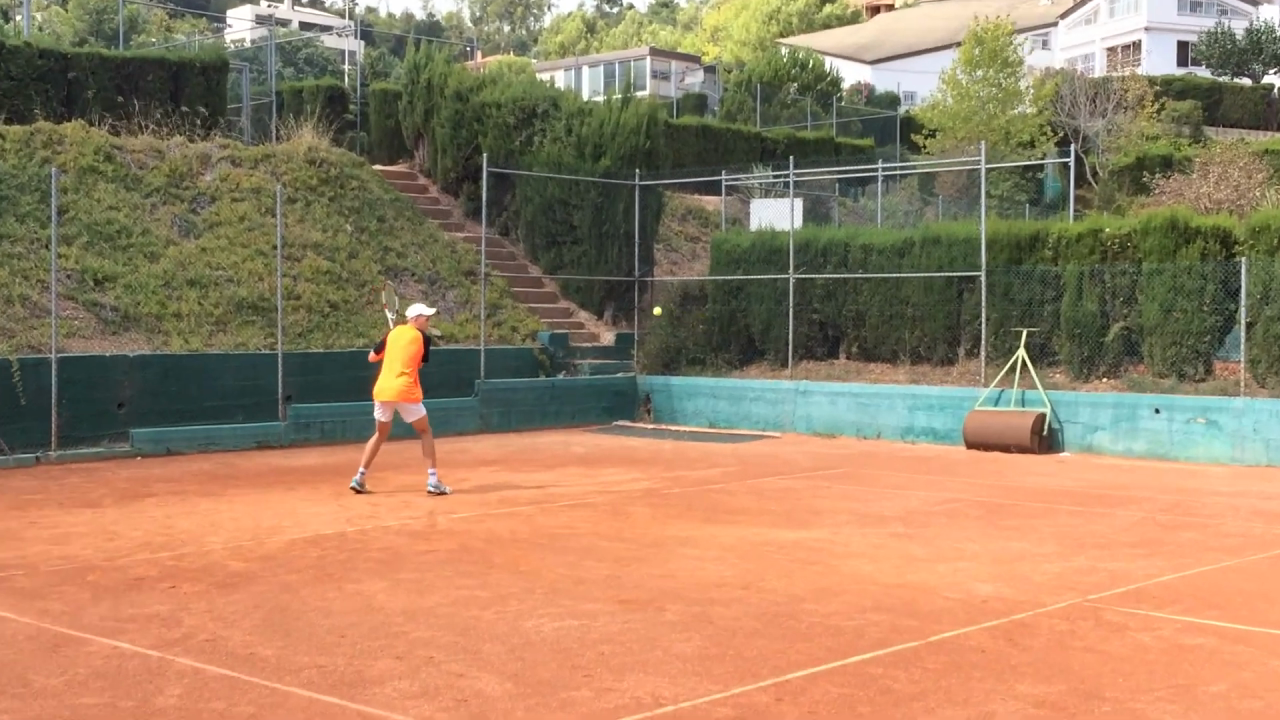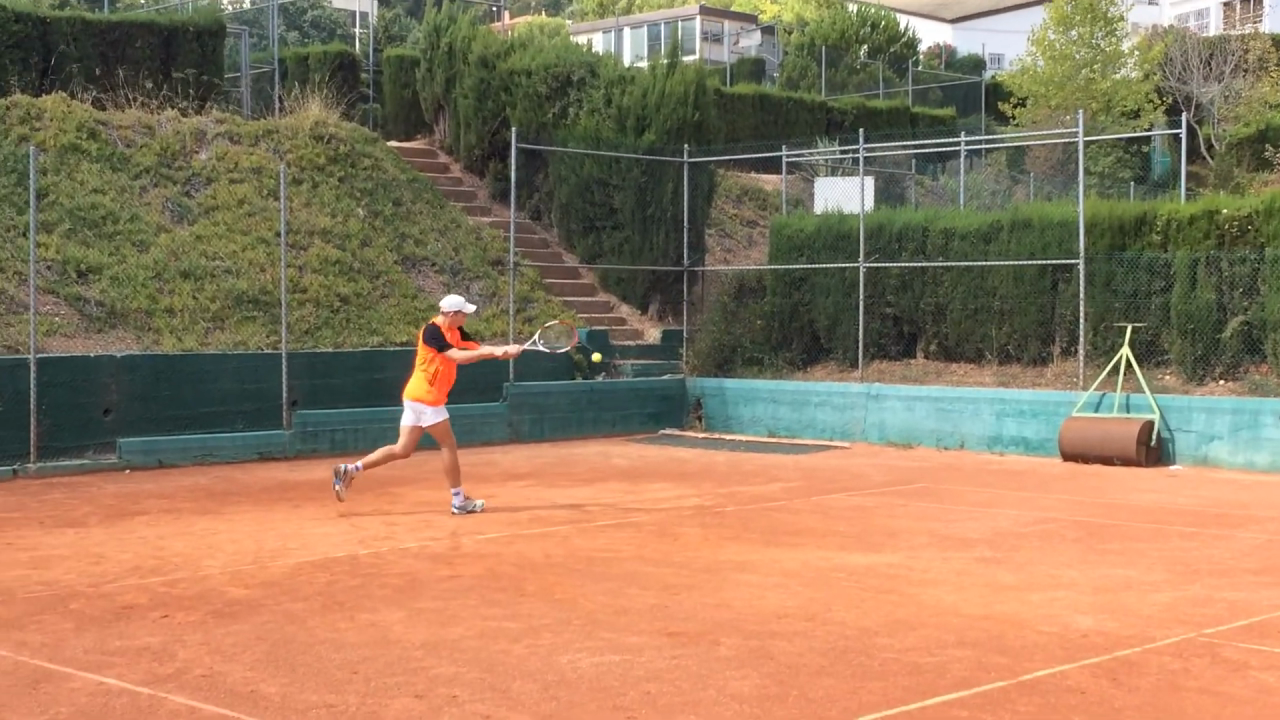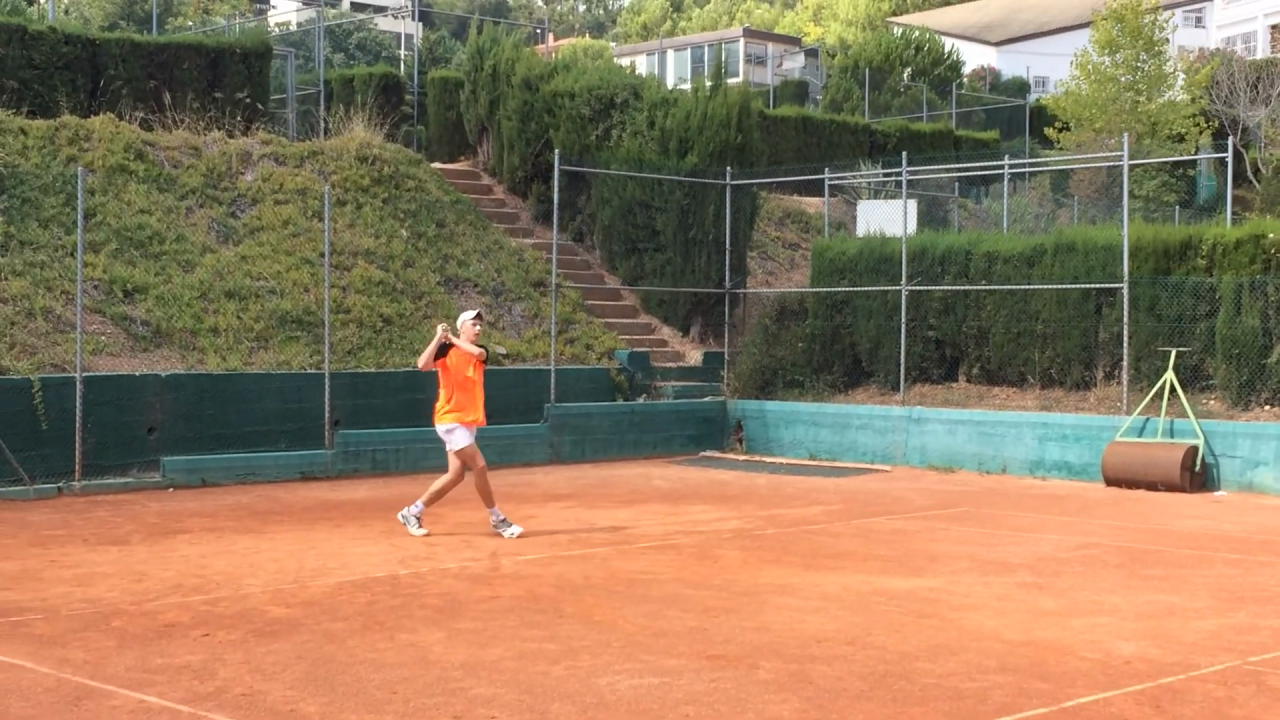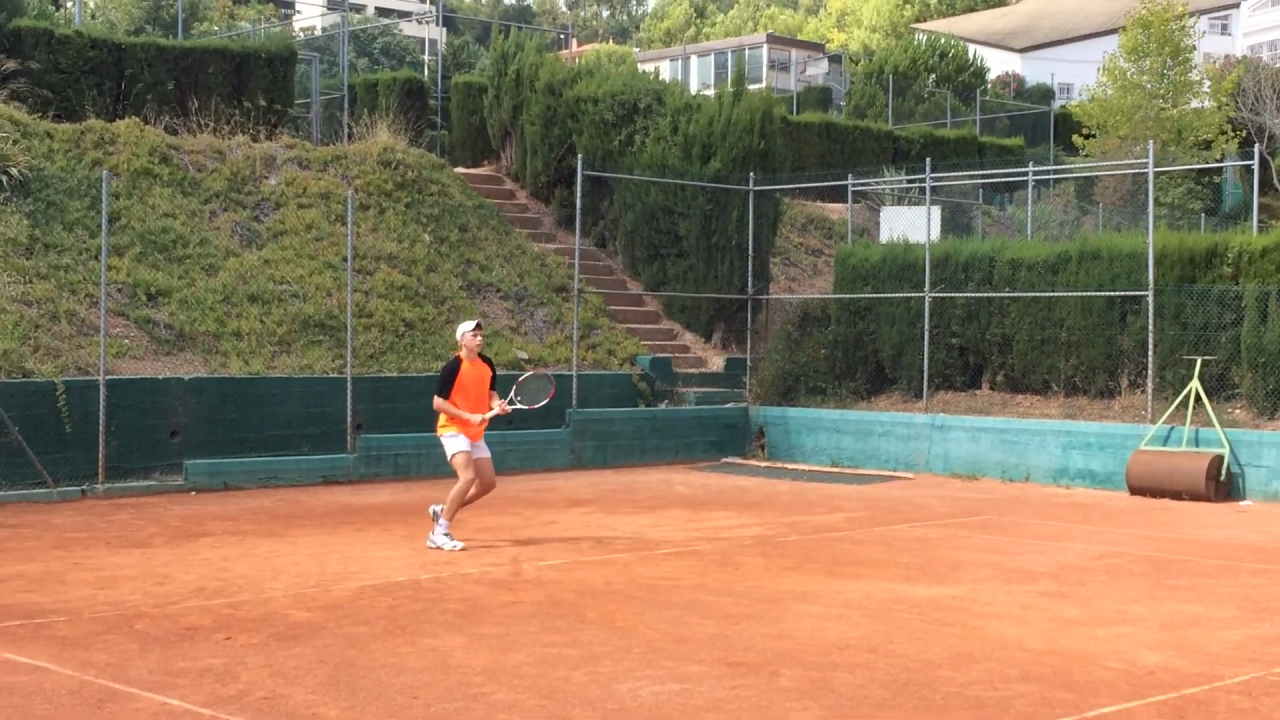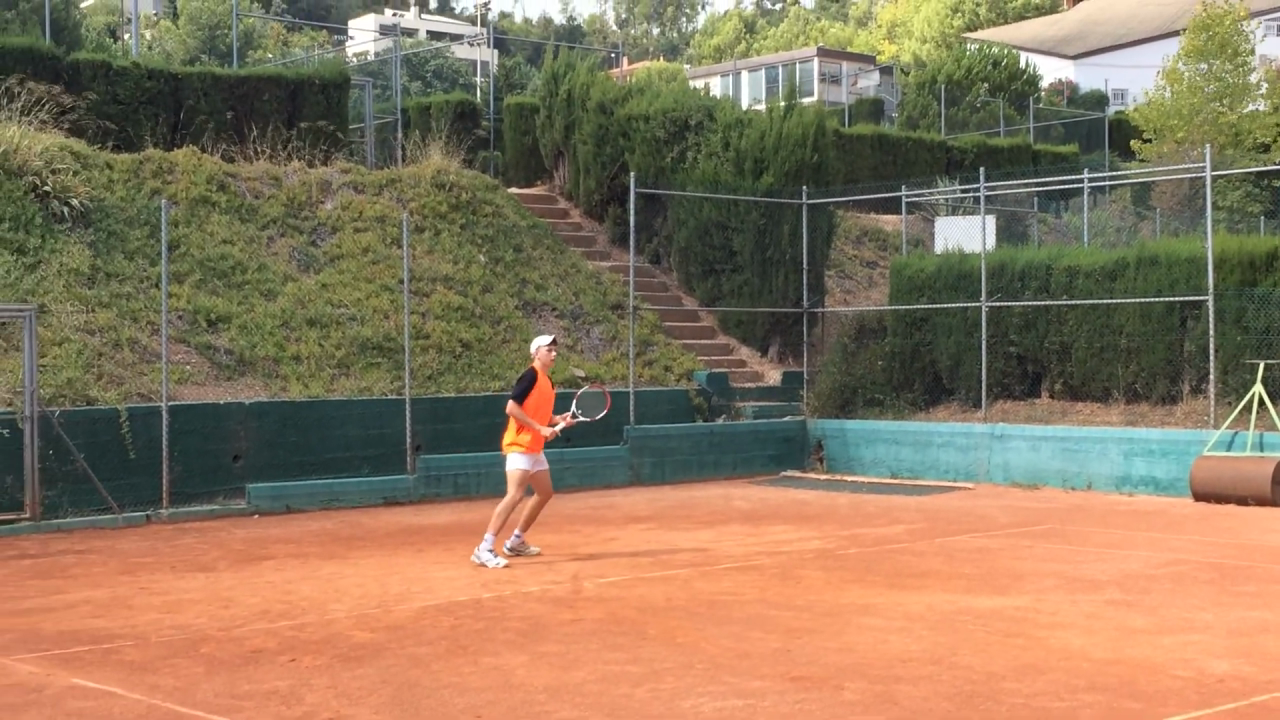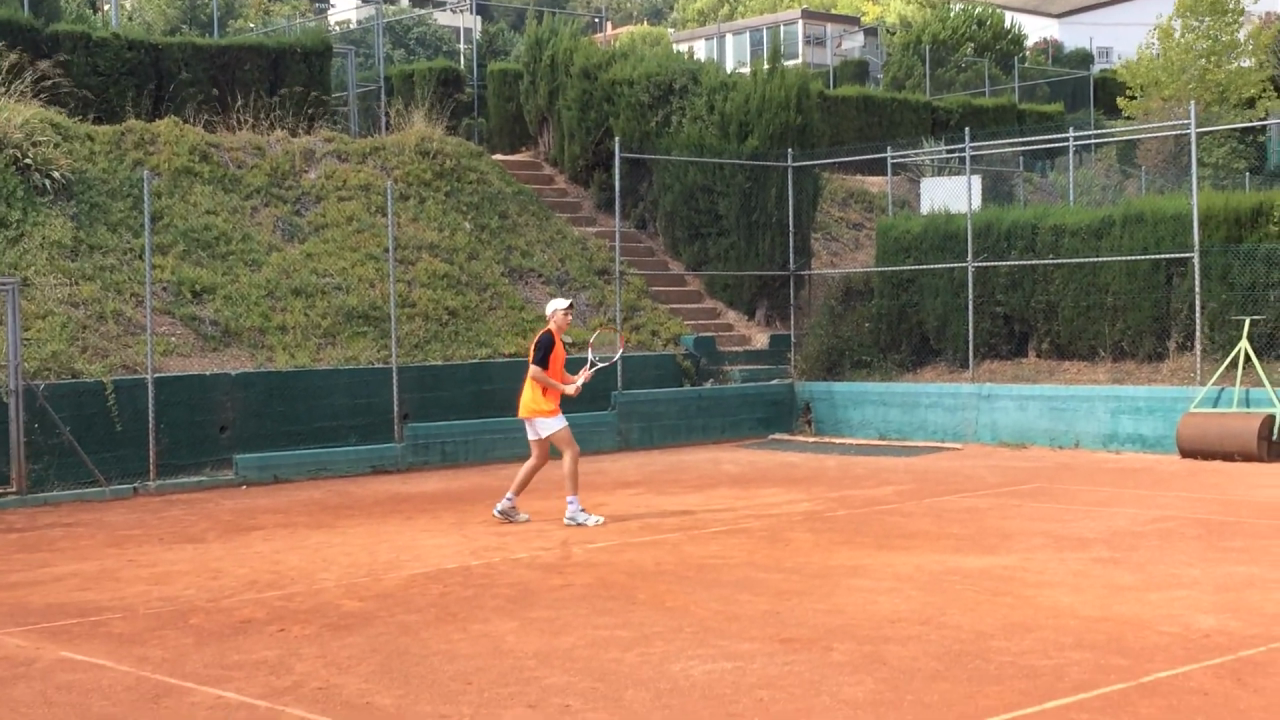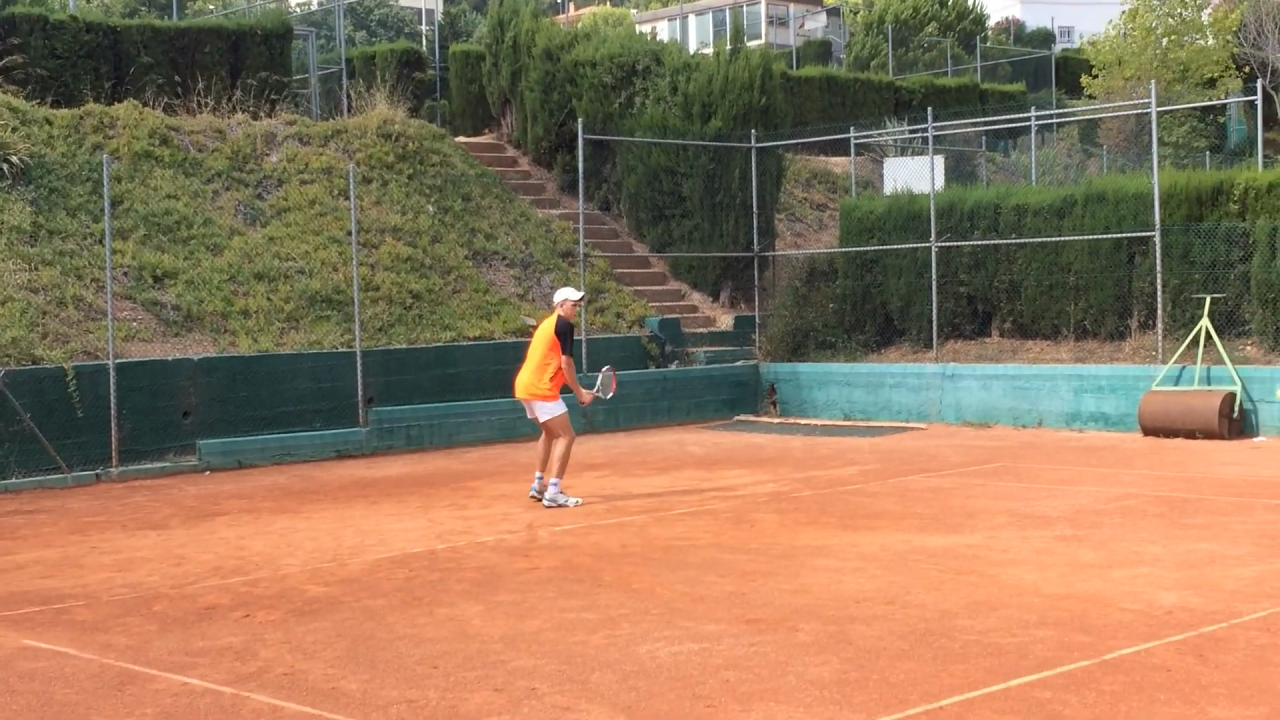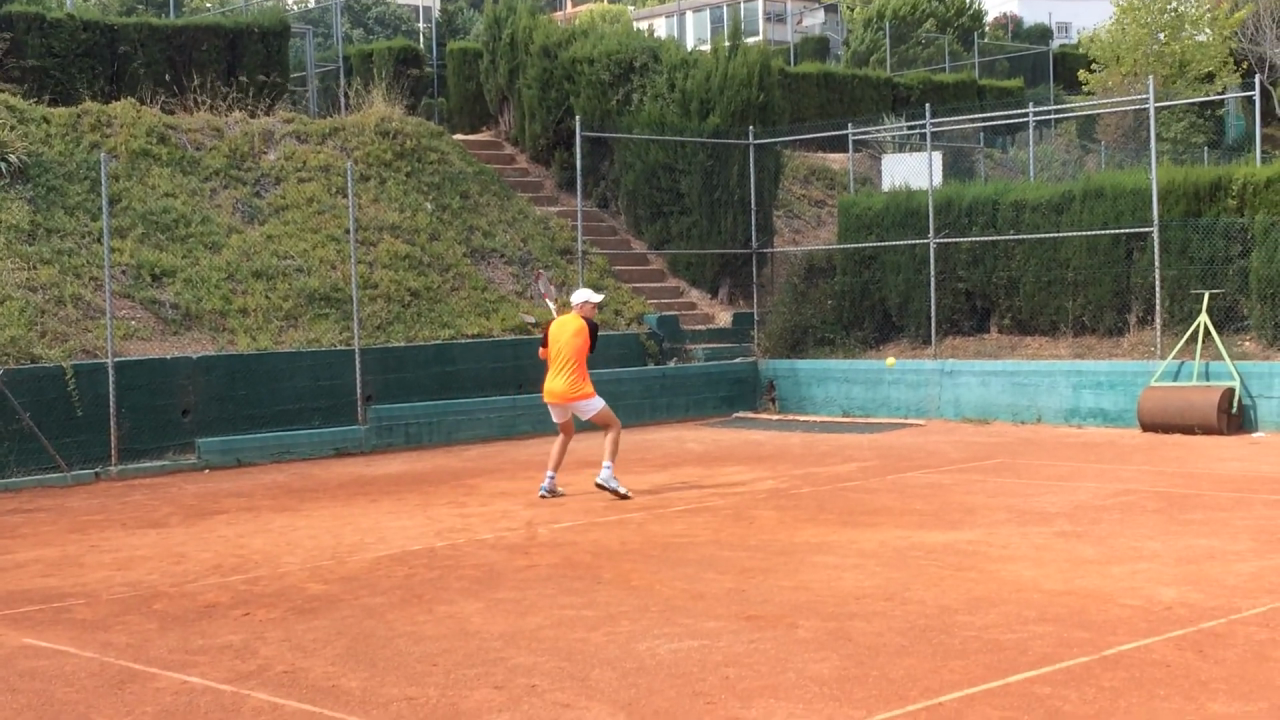
dt=0.4s
person 1, frame 1
left shoulder: (393, 332)
right shoulder: (424, 338)
left elbow: (372, 358)
left hip: (382, 391)
right hip: (406, 392)
left knee: (380, 435)
right knee: (425, 433)
left ankle: (359, 478)
right ankle: (433, 481)
person 1, frame 2
left shoulder: (454, 331)
right shoulder: (432, 330)
left elbow: (471, 347)
right elbow: (455, 356)
left wrist: (502, 350)
right wrist: (495, 352)
left hip: (417, 396)
right hip: (423, 396)
left knee: (402, 449)
right knee: (449, 446)
left ankle: (348, 470)
right ankle: (459, 500)
person 1, frame 3
left shoulder: (481, 351)
right shoulder: (445, 348)
left elbow: (479, 354)
right elbow: (423, 365)
left wrist: (454, 340)
right wrist: (438, 338)
left hip: (466, 422)
right hip: (450, 419)
left knee: (456, 474)
right knee: (479, 466)
left ankle: (411, 513)
right ankle: (498, 519)
person 1, frame 4
left shoulder: (488, 364)
right shoulder: (453, 367)
left elbow: (490, 394)
right elbow: (438, 403)
left wrist: (497, 405)
right wrist: (469, 417)
left hip: (475, 433)
right hip: (453, 429)
left knee: (488, 483)
right knee: (468, 477)
left ankle: (443, 510)
right ankle: (439, 533)
person 1, frame 5
left shoulder: (547, 380)
right shoulder: (529, 376)
right elbow: (511, 409)
left wrist: (558, 419)
right wrist: (540, 428)
left hip: (534, 446)
right hip: (518, 444)
left knee: (545, 493)
right knee: (514, 495)
left ankle: (515, 541)
right ankle: (484, 549)
person 1, frame 6
left shoulder: (555, 340)
right shoulder: (547, 338)
left elbow: (557, 373)
right elbow: (536, 373)
left wrist: (576, 379)
right wrist: (564, 388)
left hip: (535, 406)
right hip: (541, 406)
left knee: (539, 458)
right knee: (571, 451)
left ankle: (506, 505)
right ankle: (573, 510)
person 1, frame 7
left shoulder: (548, 324)
right shoulder: (564, 325)
right elbow: (566, 365)
left wrist: (577, 390)
right wrist: (580, 393)
left hip: (525, 386)
right hip: (540, 389)
left knee: (550, 433)
right knee: (566, 436)
left ankle: (539, 485)
right ankle: (553, 492)
person 1, frame 8
left shoulder: (554, 324)
right shoulder: (590, 327)
left elbow: (544, 354)
left hip: (551, 391)
right hip: (576, 391)
left knee: (566, 433)
right knee: (613, 426)
left ankle: (548, 484)
right ankle: (607, 474)
